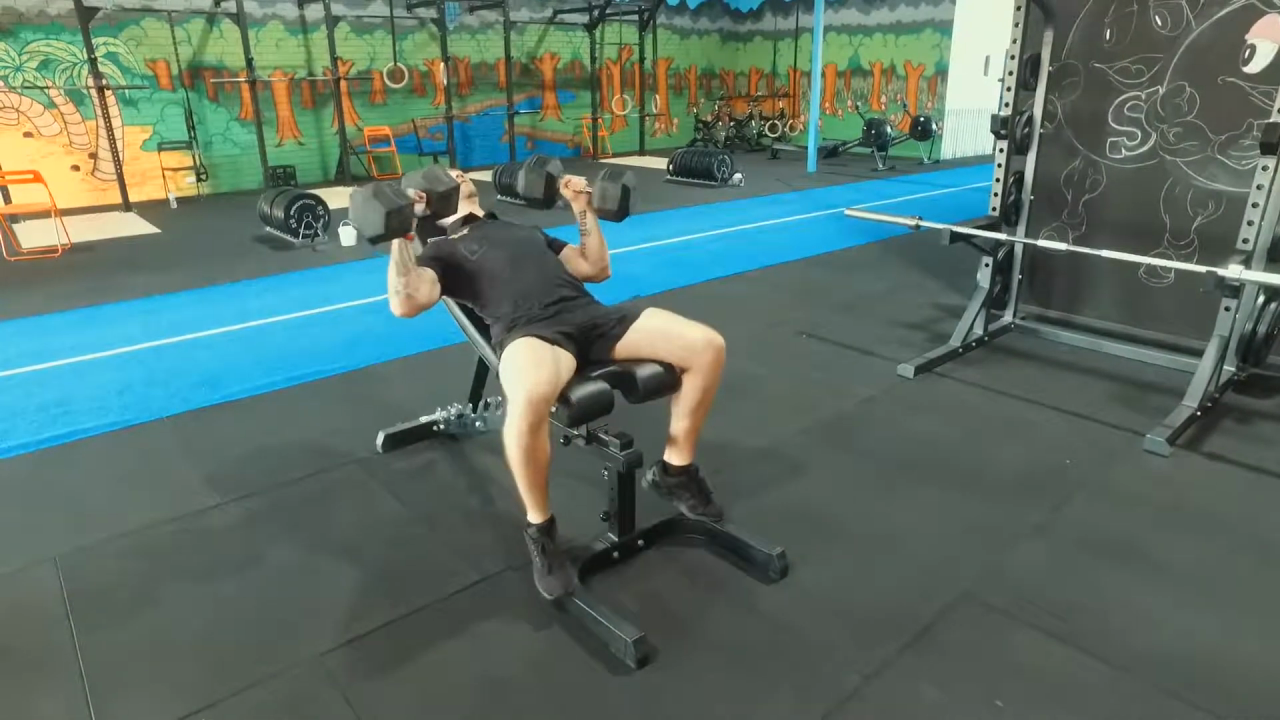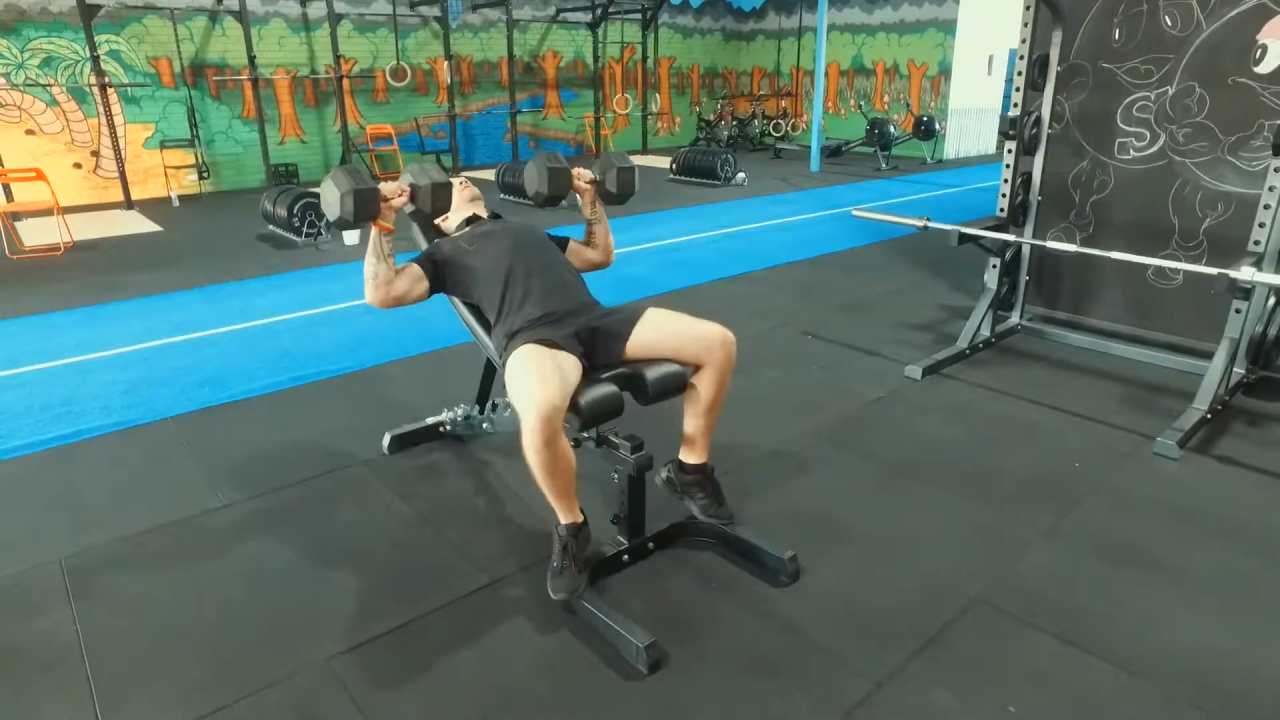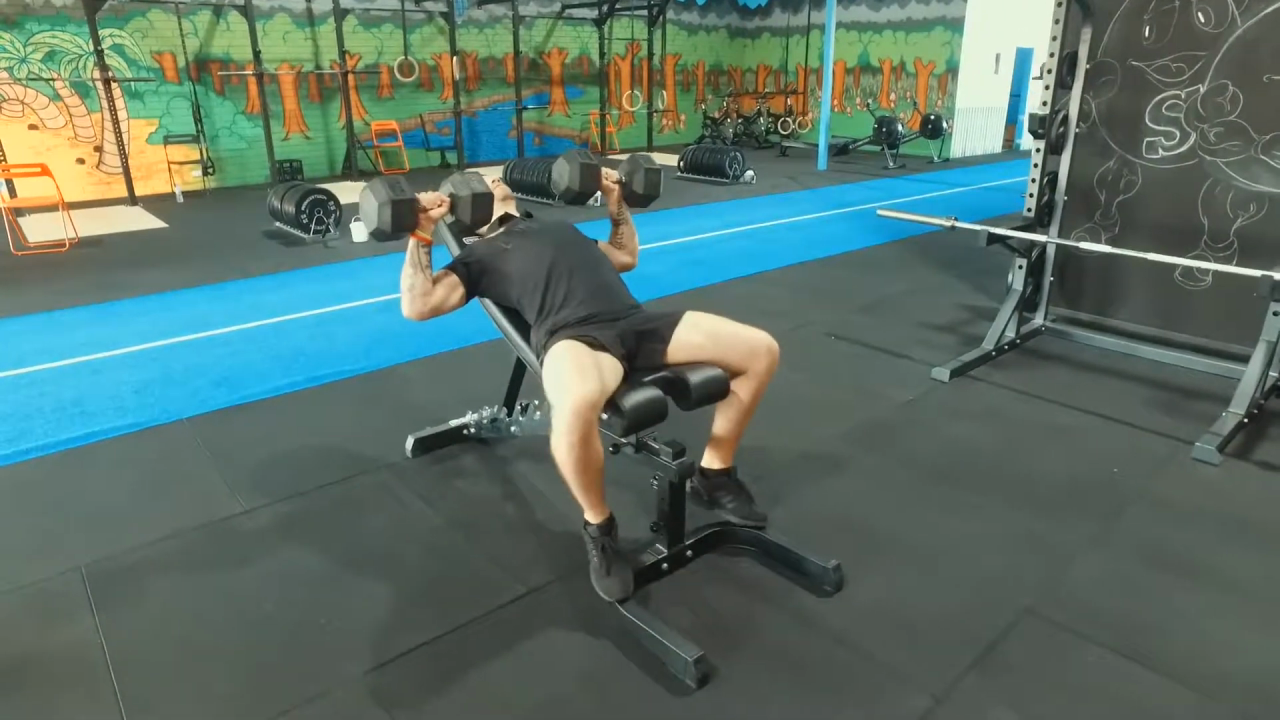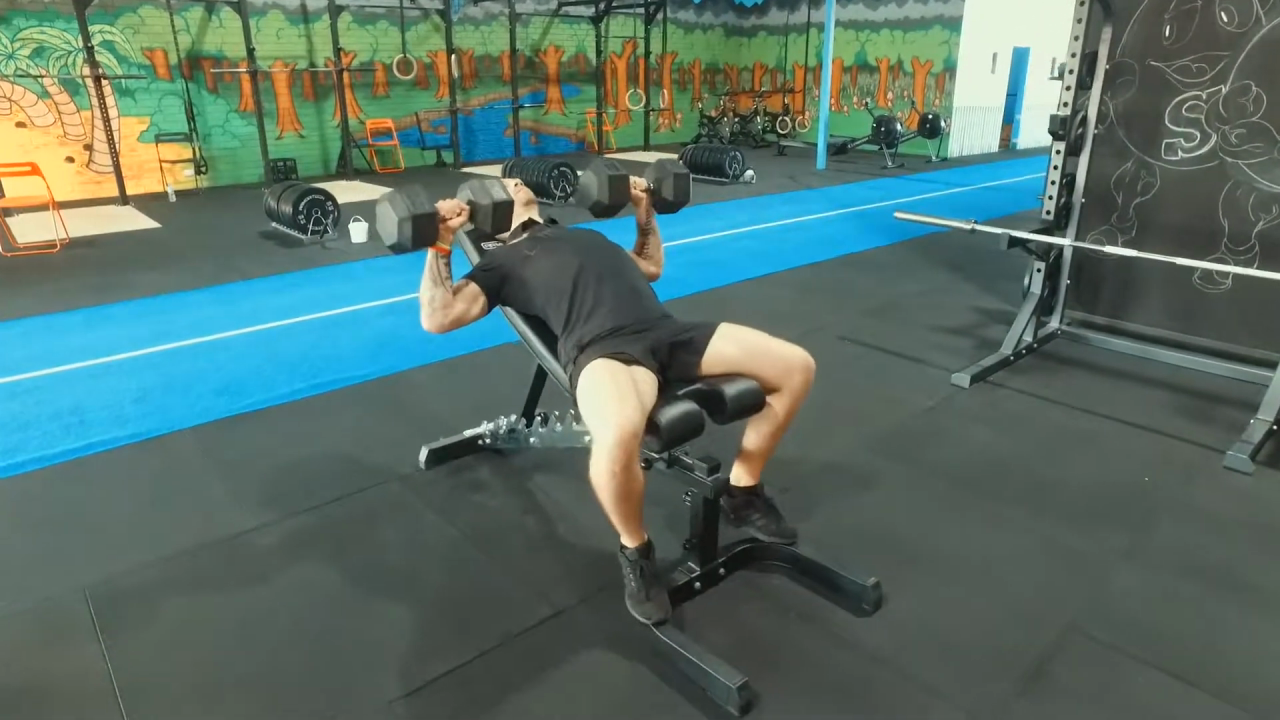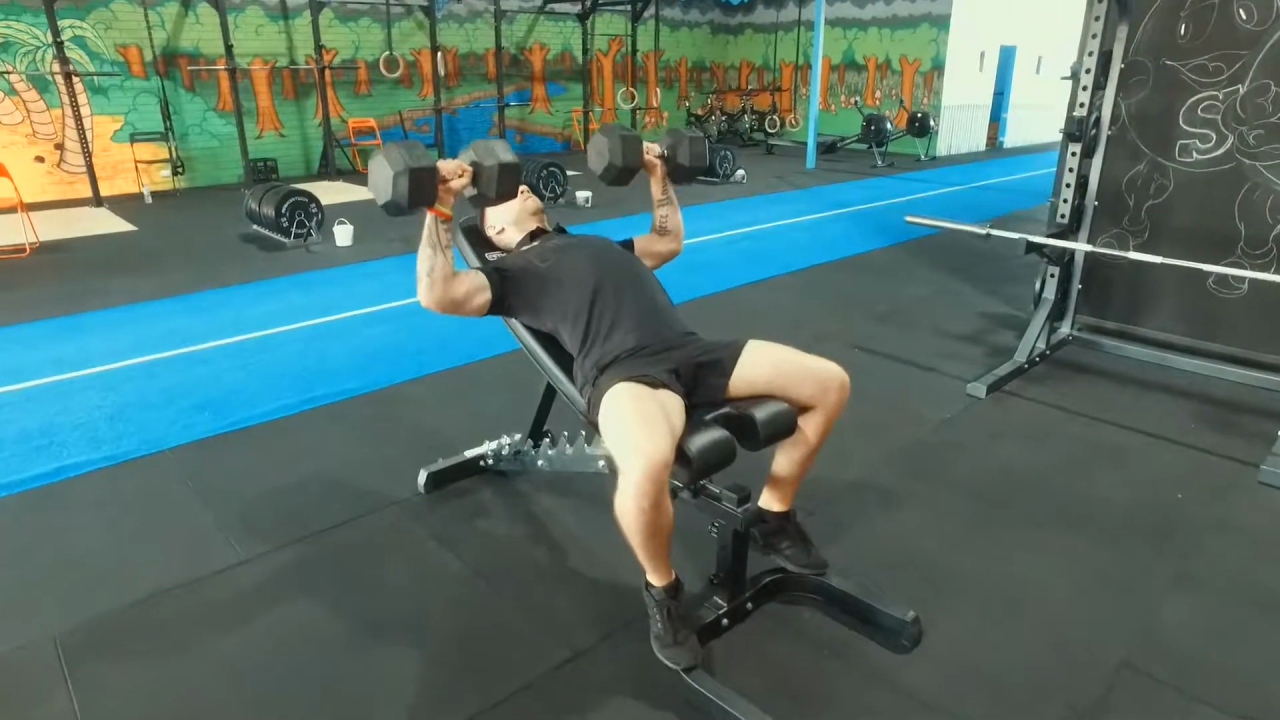
dt=0.5s
person 1, frame 1
left shoulder: (526, 231)
right shoulder: (442, 251)
left elbow: (597, 269)
right elbow: (405, 303)
left wrist: (582, 209)
right wrist: (403, 230)
left hip: (590, 315)
right hip: (529, 332)
left knee: (708, 347)
right knee: (529, 398)
left ankle: (674, 470)
right ankle: (539, 527)
person 1, frame 2
left shoulder: (530, 230)
right shoulder: (445, 253)
left elbow: (601, 255)
right elbow: (381, 293)
left wrist: (589, 199)
right wrist: (384, 221)
left hip: (597, 319)
right hip: (534, 335)
left knee: (718, 343)
right knee: (542, 412)
left ankle: (689, 470)
right ankle: (570, 527)
person 1, frame 3
left shoulder: (559, 227)
right shoulder: (480, 253)
left elbow: (627, 257)
right elbow: (417, 305)
left wrist: (616, 201)
right wrist: (422, 231)
left hip: (637, 320)
right hip: (573, 333)
left knee: (761, 351)
right knee: (575, 408)
left ankle: (715, 474)
right ankle: (598, 526)
person 1, frame 4
left shoulder: (582, 235)
right shoulder: (502, 260)
left elbow: (651, 268)
right elbow: (437, 318)
left wrist: (644, 211)
right wrist: (441, 242)
left hip: (669, 331)
right hip: (602, 347)
left knee: (797, 368)
right knee: (618, 435)
left ankle: (742, 491)
right ankle: (635, 551)
person 1, frame 5
left shoulder: (596, 244)
right shoulder: (510, 271)
left elbow: (670, 242)
right elbow: (436, 294)
left wrist: (658, 178)
right wrist: (440, 207)
left hip: (692, 350)
right hip: (622, 369)
left knee: (830, 383)
right knee: (648, 467)
left ankle: (772, 516)
right ankle: (662, 590)
